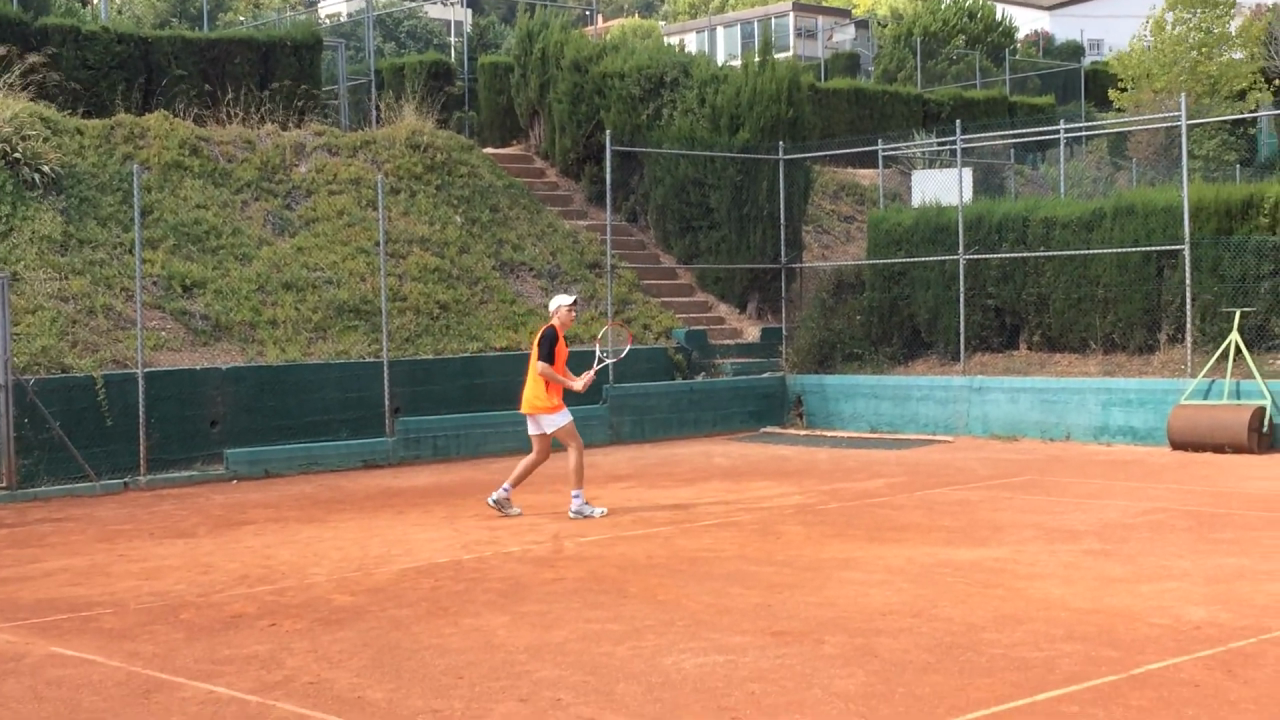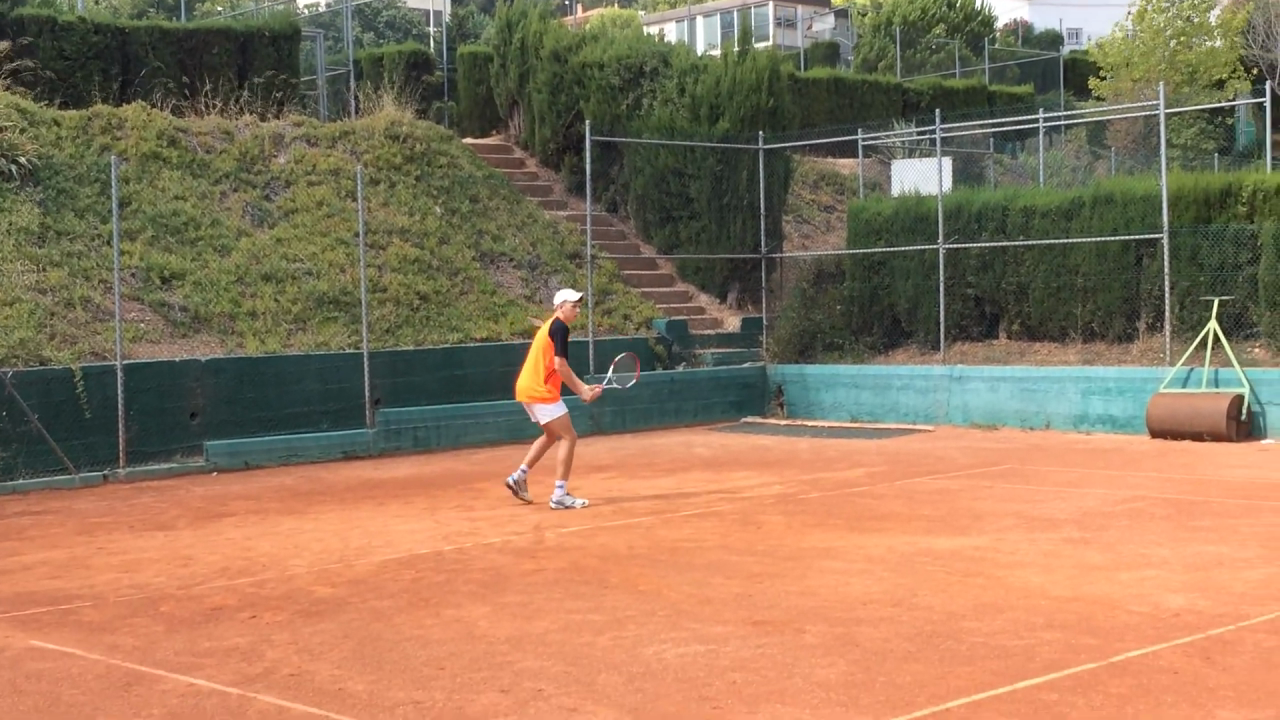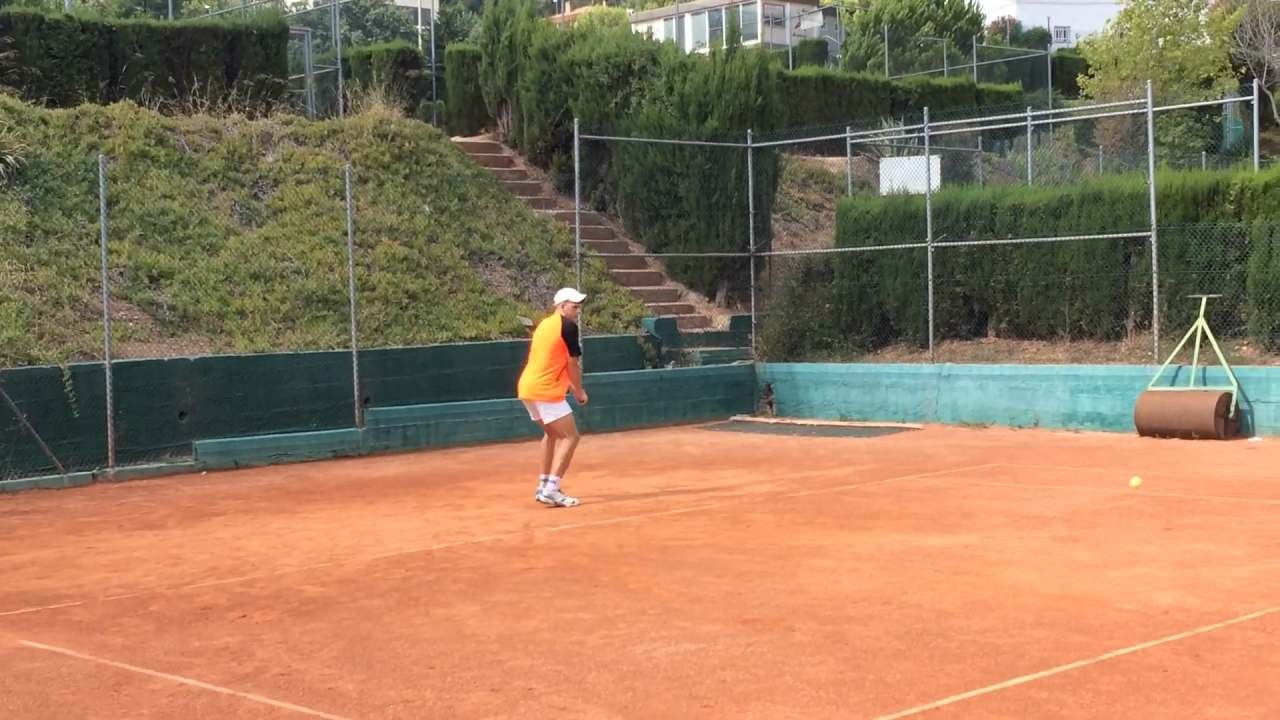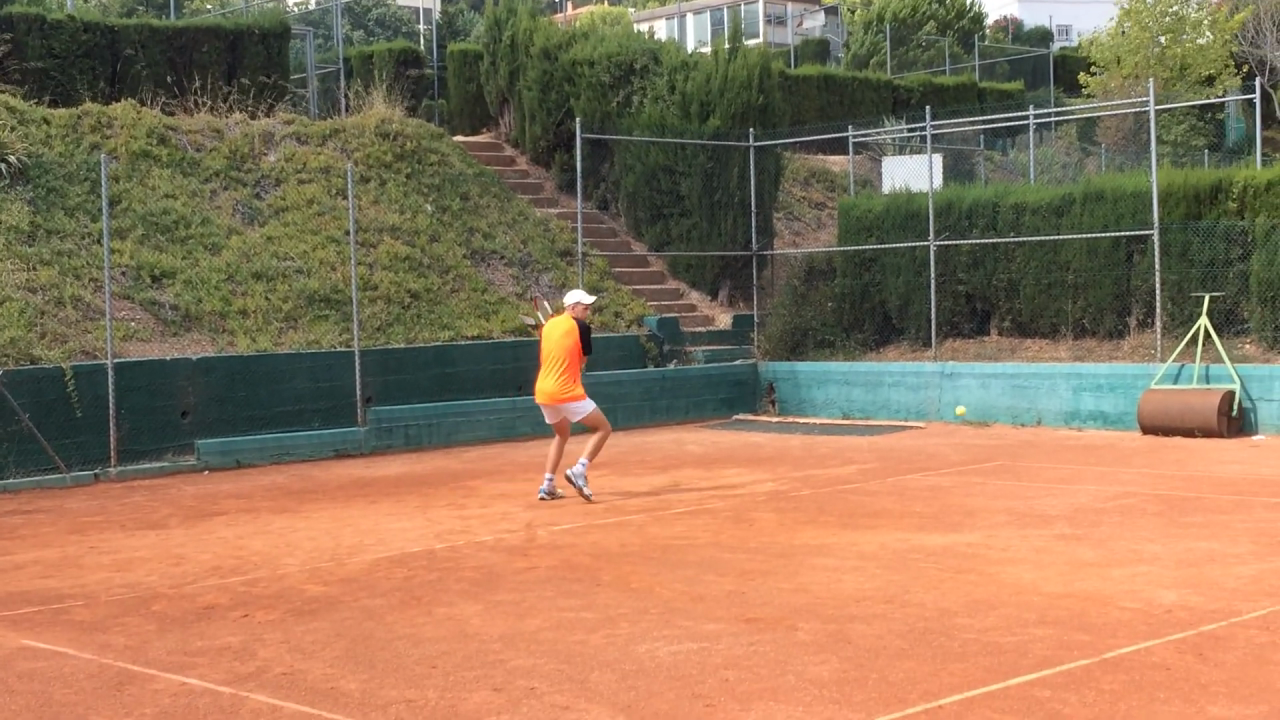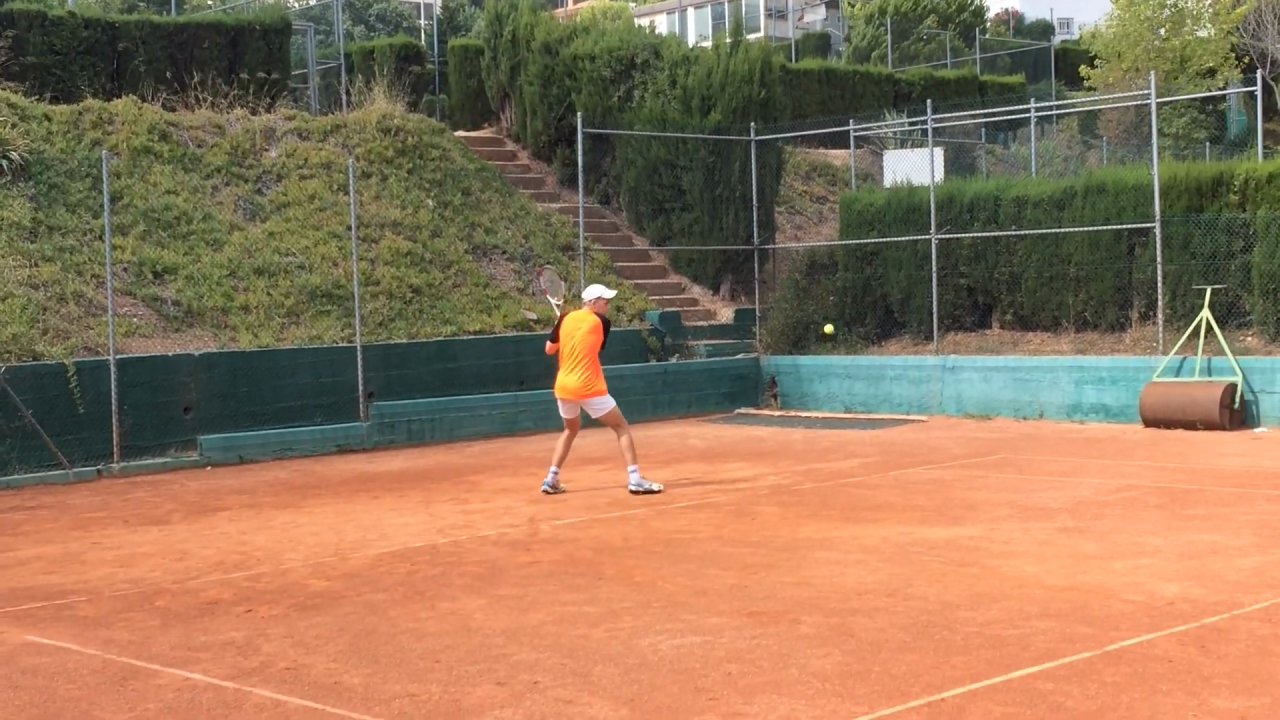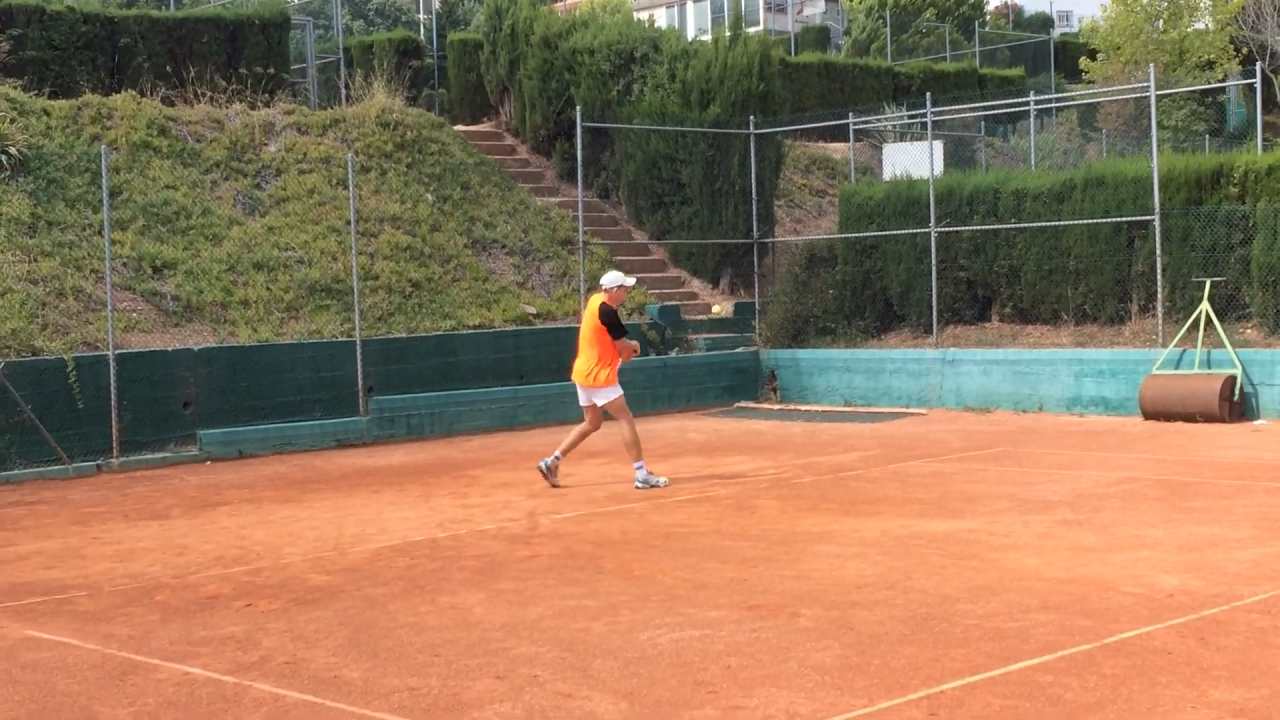
dt=0.2s
person 1, frame 1
left shoulder: (558, 336)
right shoulder: (550, 334)
left elbow: (559, 370)
right elbow: (542, 369)
left wrist: (579, 379)
right wrist: (571, 385)
left hip: (537, 402)
right hip: (545, 402)
left knee: (540, 453)
right knee: (576, 446)
left ankle: (501, 495)
right ankle: (578, 504)
person 1, frame 2
left shoulder: (553, 326)
right shoulder: (560, 327)
left elbow: (560, 365)
right elbow: (560, 366)
left wrist: (583, 386)
right wrist: (581, 390)
left hip: (529, 388)
right hip: (540, 391)
left knee: (552, 435)
right knee: (568, 438)
left ankle: (519, 476)
right ankle: (560, 495)
person 1, frame 3
left shoulder: (545, 324)
right shoulder: (569, 326)
right elbow: (573, 364)
left wrist: (572, 387)
right wrist: (579, 391)
left hip: (528, 387)
right hip: (545, 391)
left knee: (553, 434)
right knee: (571, 437)
left ankle: (545, 486)
right ankle: (551, 490)
person 1, frame 4
left shoulder: (547, 325)
right shoulder: (582, 327)
right elbow: (582, 361)
left hip: (543, 392)
right hip: (567, 393)
left knee: (562, 435)
right knee: (603, 429)
left ankle: (547, 486)
right ankle: (579, 470)
person 1, frame 5
left shoulder: (565, 318)
right shoulder: (603, 323)
left elbow: (549, 349)
left hip: (563, 387)
right hip: (589, 388)
left knee: (571, 430)
right knee: (622, 428)
left ankle: (551, 479)
right ankle: (635, 479)
person 1, frame 6
left shoulder: (597, 301)
right shoulder: (607, 312)
right elbow: (623, 344)
left wrist: (627, 347)
right wrist: (633, 346)
left hip: (584, 373)
right hip: (599, 375)
left knee: (591, 424)
right knee: (626, 421)
left ankle: (552, 463)
right ankle: (642, 474)
